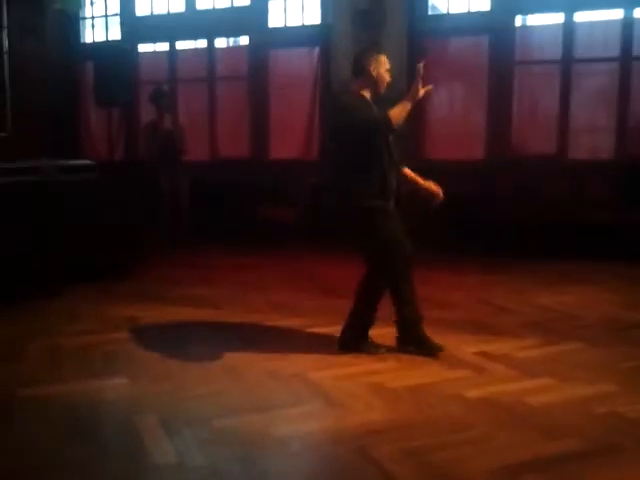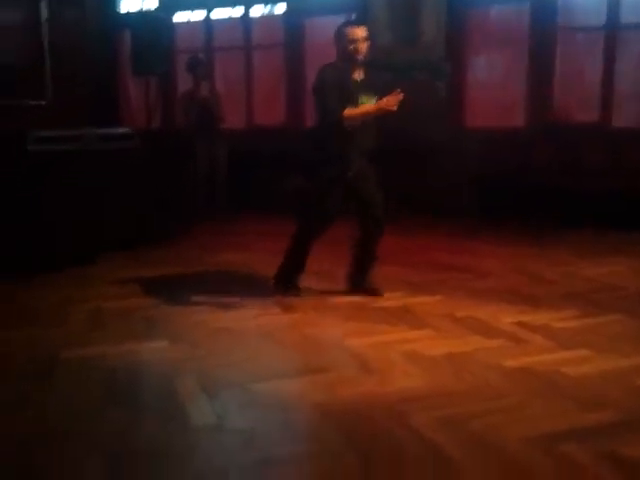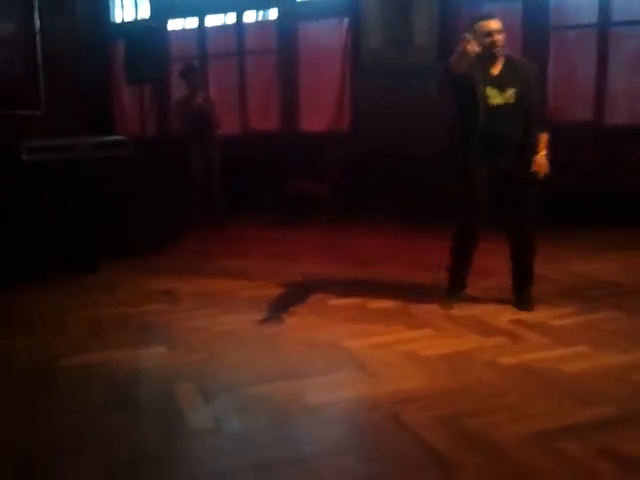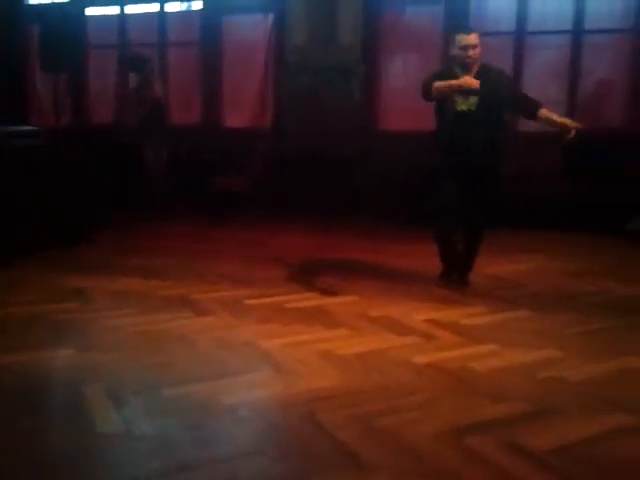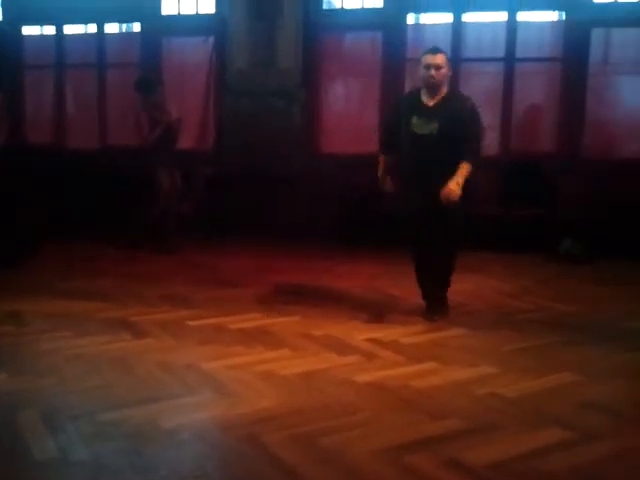
dt=1s
person 1, frame 1
left shoulder: (365, 107)
right shoulder: (349, 105)
left elbow: (385, 156)
right elbow: (383, 127)
left wrist: (420, 181)
right wrist: (411, 99)
left hip: (380, 199)
right hip: (367, 200)
left knee: (401, 263)
right knee: (384, 266)
left ankle: (412, 335)
right ankle: (354, 334)
person 1, frame 2
left shoulder: (367, 78)
right shoulder: (330, 77)
right elbow: (332, 118)
right wrist: (374, 108)
left hip: (360, 164)
right hip: (335, 165)
left knee: (375, 219)
right knee: (314, 223)
left ankle: (359, 277)
right ankle: (287, 277)
person 1, frame 3
left shoulder: (523, 70)
right shoulder: (469, 72)
left elbow: (536, 115)
right elbow: (453, 71)
left wrist: (541, 153)
right wrist: (464, 52)
left hip: (517, 161)
right hip: (479, 162)
left knee: (522, 226)
right knee: (470, 223)
left ankle: (523, 289)
right ankle: (457, 284)
person 1, frame 4
left shoulder: (496, 78)
right shoulder: (442, 77)
left elbow: (523, 103)
right elbow: (429, 91)
left wrist: (554, 119)
right wrist: (459, 84)
left hip: (483, 163)
right hip: (451, 162)
left knee: (474, 219)
right knee: (447, 216)
left ankle: (462, 271)
right ankle: (450, 267)
person 1, frame 5
left shoulder: (462, 106)
right shoulder: (406, 103)
left elbow: (472, 149)
right elbow: (388, 140)
left wrist: (458, 179)
right wrist: (384, 172)
left hip: (445, 189)
right hip: (414, 188)
left knee: (444, 244)
right knee: (421, 246)
left ankle: (439, 296)
right ankle: (432, 299)
person 2, frame 1
left shoulder: (175, 126)
right shoulder: (150, 128)
left elbow: (180, 150)
right elbow: (149, 154)
left wrist: (171, 131)
right wrist: (162, 133)
left hip: (177, 170)
right hip: (161, 172)
left knee: (181, 207)
right knee: (167, 208)
right ankle: (169, 238)
person 2, frame 2
left shoulder: (213, 93)
right shoulder: (187, 96)
left elbow: (220, 118)
right elbow: (187, 122)
left wrist: (209, 99)
right wrist: (198, 101)
left hip: (215, 138)
right hip: (198, 139)
left knee: (219, 175)
right knee: (202, 176)
left ankle: (219, 208)
right ankle: (202, 210)
person 2, frame 3
left shoulder: (207, 99)
right shoulder: (181, 104)
left elbow: (216, 125)
right elbow: (181, 129)
left wrist: (206, 108)
right wrist: (193, 109)
left hip: (209, 144)
right hip: (193, 146)
left knee: (215, 181)
right knee: (199, 182)
left ankle: (218, 215)
right ankle: (201, 217)
person 2, frame 4
left shoulder: (154, 90)
right shoulder: (134, 93)
right elbow: (134, 120)
left wrist: (159, 101)
right wrist: (150, 102)
left hip: (158, 137)
right hip: (145, 138)
left knee: (160, 174)
right knee: (152, 173)
person 2, frame 5
left shoulder: (165, 113)
right shoulder: (144, 114)
left elbow: (172, 139)
right elbow: (147, 141)
left wrist: (174, 124)
right wrist: (163, 124)
left hip: (168, 159)
right hip: (155, 161)
left knee: (175, 194)
right knee: (164, 195)
left ankle: (165, 238)
